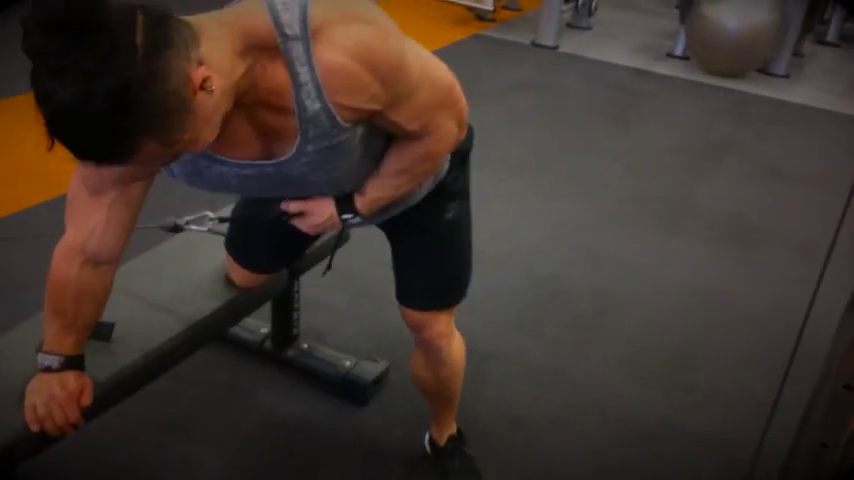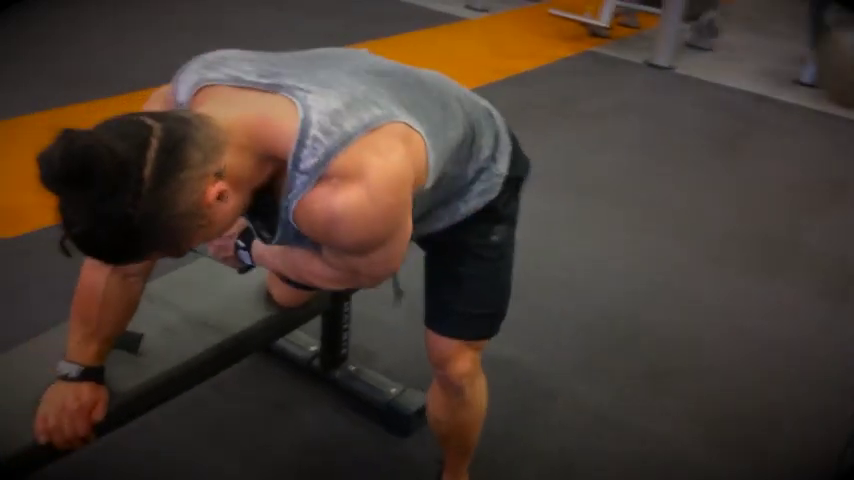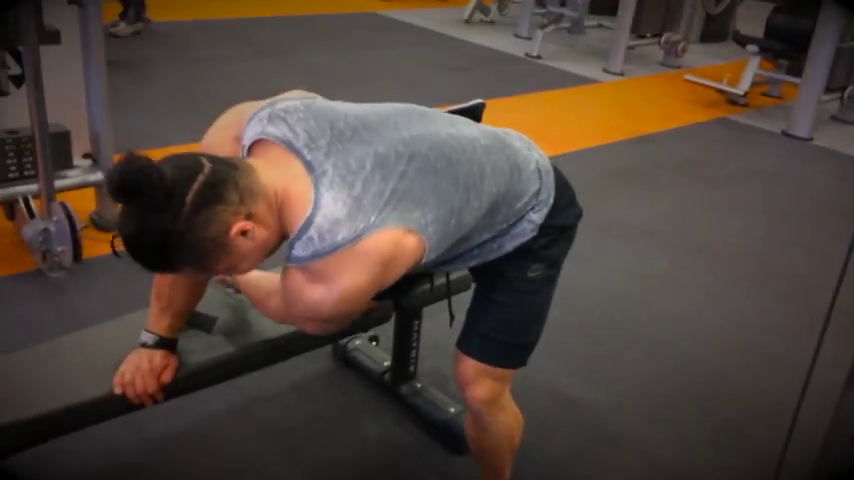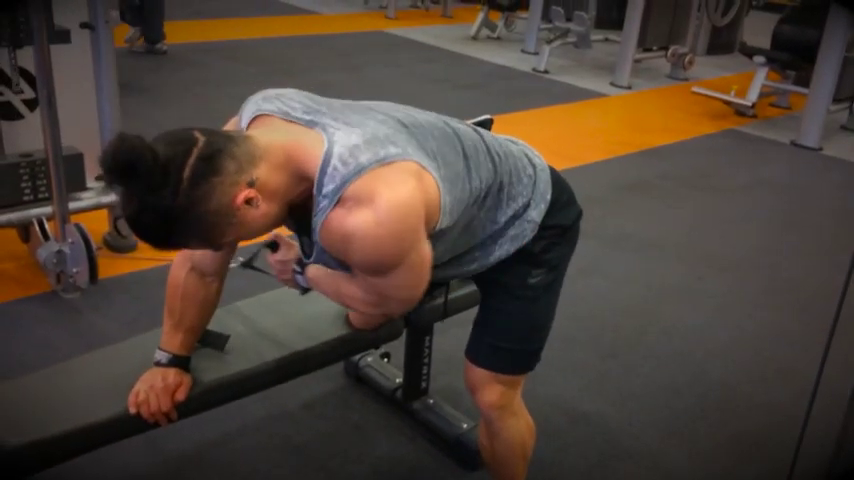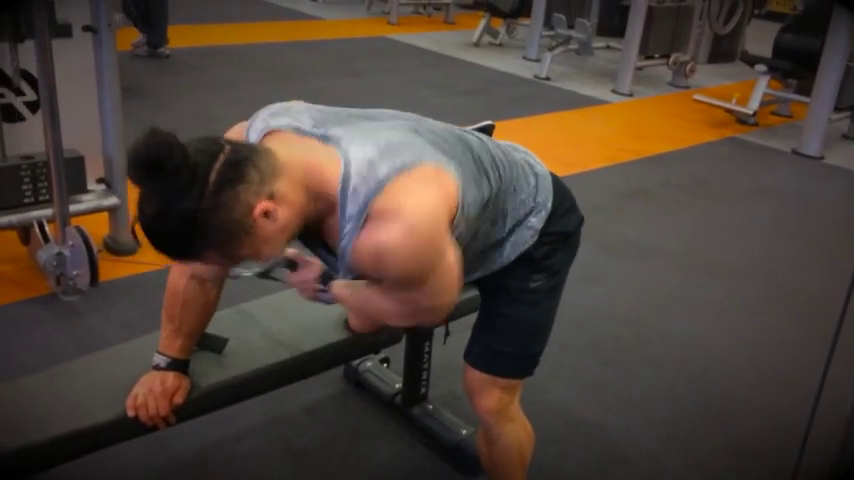
dt=1s
person 1, frame 1
left shoulder: (339, 50)
right shoulder: (127, 104)
left elbow: (444, 121)
right elbow: (89, 250)
left wrist: (350, 206)
right wrist: (58, 361)
left hip: (421, 171)
left knee: (430, 326)
right knee: (243, 277)
left ankle: (445, 436)
person 1, frame 2
left shoulder: (350, 194)
right shoulder: (174, 111)
left elbow: (362, 270)
right elbow: (123, 264)
left wrist: (247, 251)
right wrist: (78, 371)
left hip: (471, 183)
left knee: (453, 362)
right knee: (286, 294)
person 1, frame 3
left shoulder: (333, 276)
right shoulder: (242, 130)
left elbow: (319, 319)
right elbow: (190, 241)
left wrist: (236, 279)
right wrist: (158, 339)
left hip: (528, 217)
right hip: (453, 180)
left knee: (480, 388)
person 1, frame 4
left shoulder: (366, 216)
right shoulder: (236, 144)
left elbow: (393, 298)
right elbow: (200, 264)
left wrist: (304, 272)
right wrist: (170, 359)
left hip: (528, 220)
right hip: (449, 213)
left knee: (490, 393)
right knee: (362, 319)
person 1, frame 5
left shoulder: (395, 229)
right shoulder: (246, 144)
left elbow: (428, 310)
right elbow: (199, 270)
left wrist: (329, 286)
right wrist: (170, 361)
left hip: (529, 225)
right hip: (463, 202)
left knee: (490, 400)
right knee: (361, 325)
